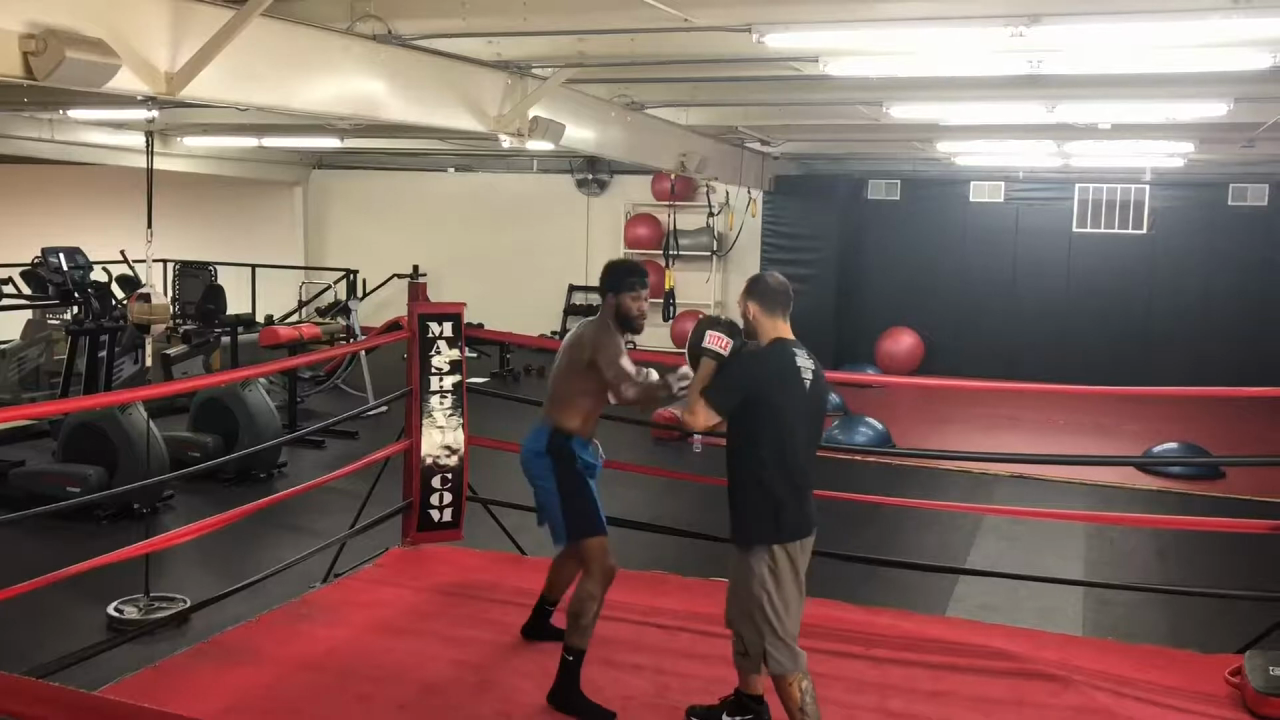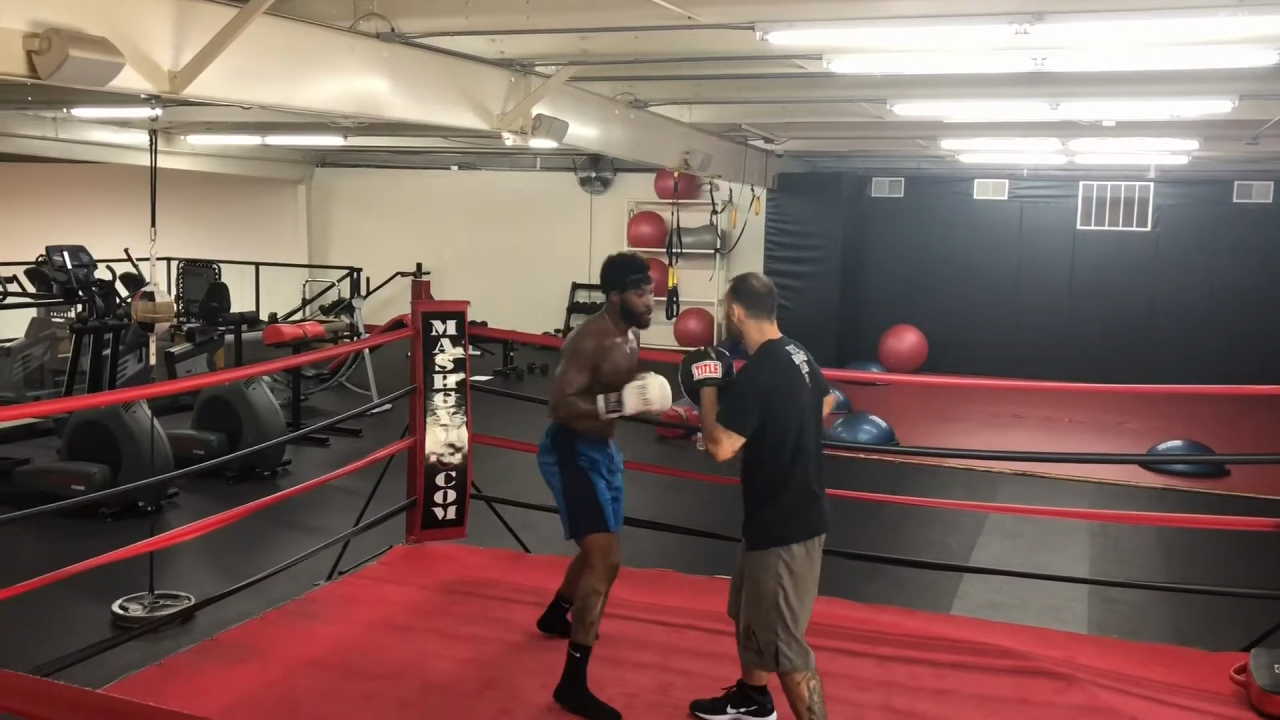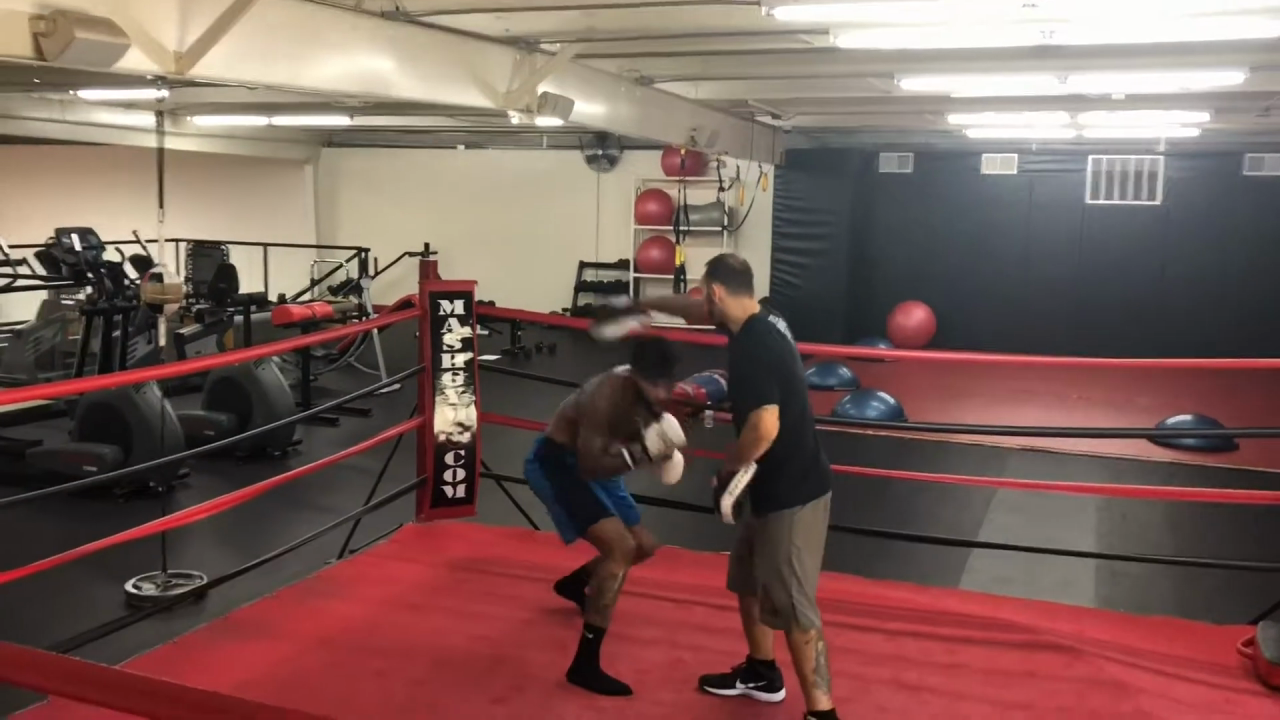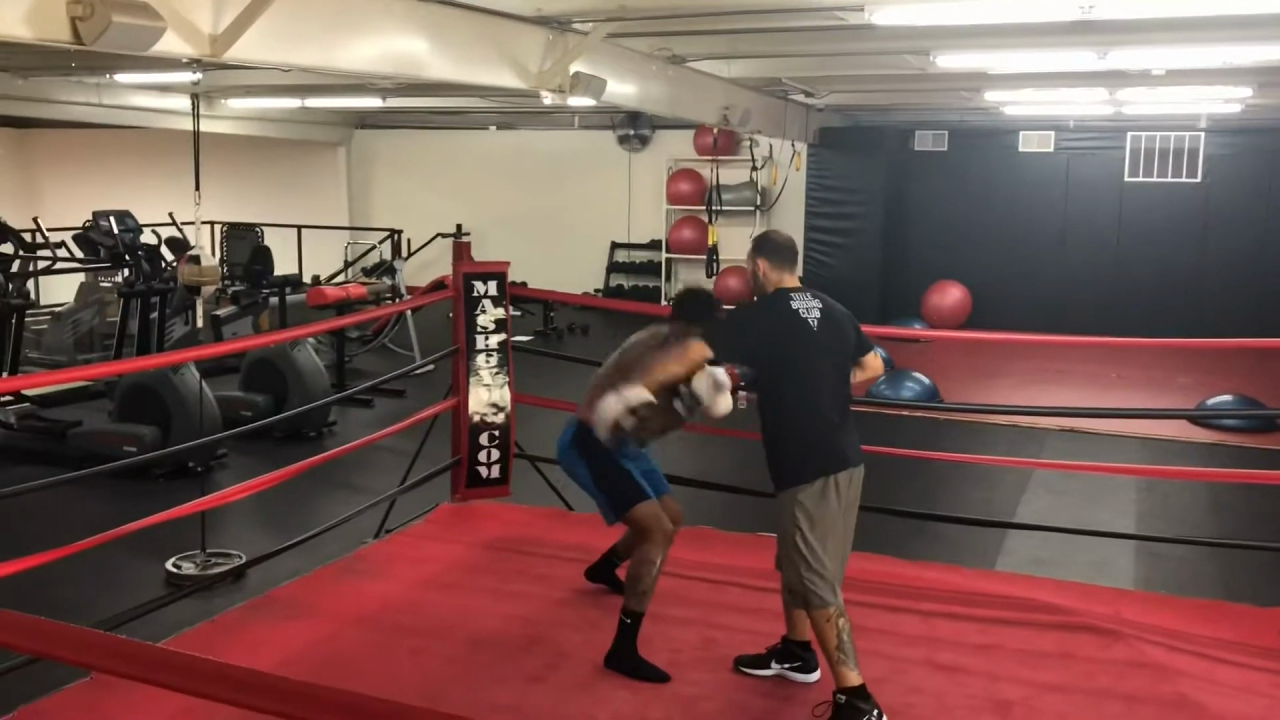
dt=0.7s
person 1, frame 1
left shoulder: (756, 363)
right shoulder: (806, 365)
left elbow: (695, 417)
left wrist: (710, 358)
left hip: (771, 526)
right hip: (786, 516)
left knee: (773, 640)
right knee: (746, 619)
person 1, frame 2
left shoulder: (757, 374)
right shoulder: (797, 356)
left elbow: (721, 447)
right elbow: (827, 403)
left wrist: (708, 388)
left hip: (785, 524)
right hip: (795, 512)
left knee: (783, 638)
right knee: (747, 609)
person 1, frame 3
left shoulder: (752, 346)
right shoulder: (763, 321)
left elbow: (765, 427)
right elbow: (701, 309)
left wrist: (730, 470)
right wrist: (648, 304)
left hip: (793, 491)
right hip: (780, 484)
left knee: (791, 603)
right knee: (747, 578)
right ankle: (760, 671)
person 1, frame 4
left shoulder: (760, 314)
right shoulder: (832, 312)
right elbow: (872, 367)
left hip: (807, 468)
right hip: (843, 458)
left knee: (816, 582)
right knee: (795, 564)
right ankle: (794, 651)
person 2, frame 1
left shoulder: (594, 333)
right shoulder: (602, 337)
right elbow: (635, 392)
left wrist: (628, 388)
right wrist: (685, 378)
left hip: (558, 449)
right hip: (557, 453)
left knee: (579, 548)
right knee: (601, 567)
left ankle: (538, 622)
person 2, frame 2
left shoulder: (629, 335)
right shoulder: (590, 339)
right elbow: (561, 406)
left wrist: (645, 395)
right wrist: (617, 402)
left hip: (601, 449)
right hip: (572, 452)
left knee: (599, 550)
right knee: (605, 562)
left ankle: (556, 616)
person 2, frame 3
left shoulder: (649, 393)
right shoulder: (606, 396)
right elbow: (591, 468)
left wrist: (662, 451)
right wrist: (644, 449)
left hip: (593, 465)
right hip: (557, 464)
left knee: (644, 546)
right knee: (620, 547)
left ankle: (573, 584)
right ankle: (585, 665)
person 2, frame 4
left shoulder: (672, 347)
right shoulder: (652, 352)
left elbow: (662, 403)
right elbow: (644, 426)
left wrist: (702, 393)
right wrist: (693, 398)
left hip: (617, 438)
right hip: (589, 443)
left knee: (668, 520)
right knee: (657, 532)
left ankle: (603, 569)
right ankle: (622, 651)
